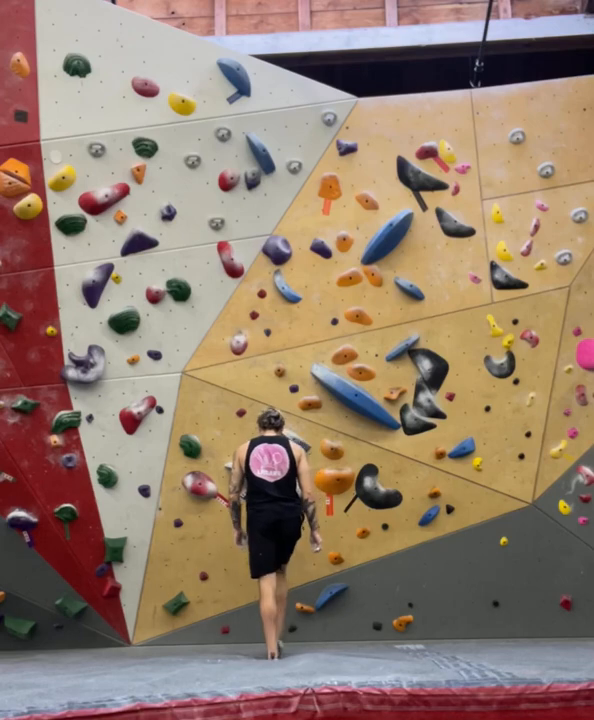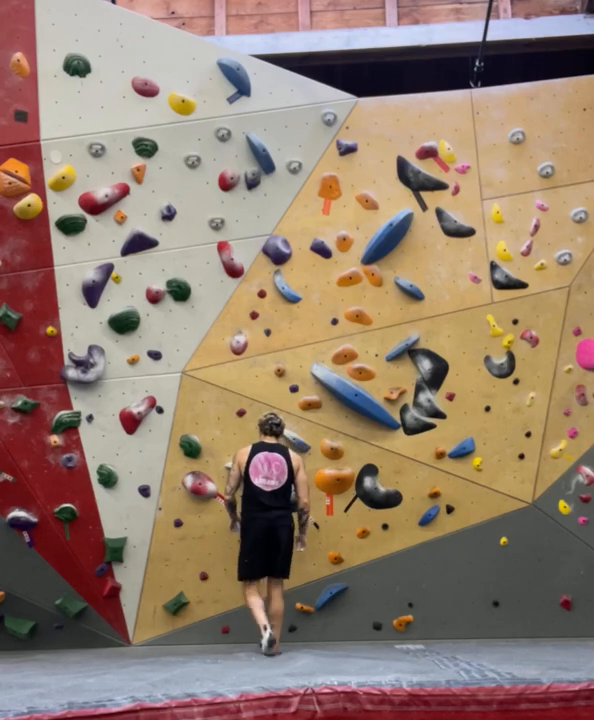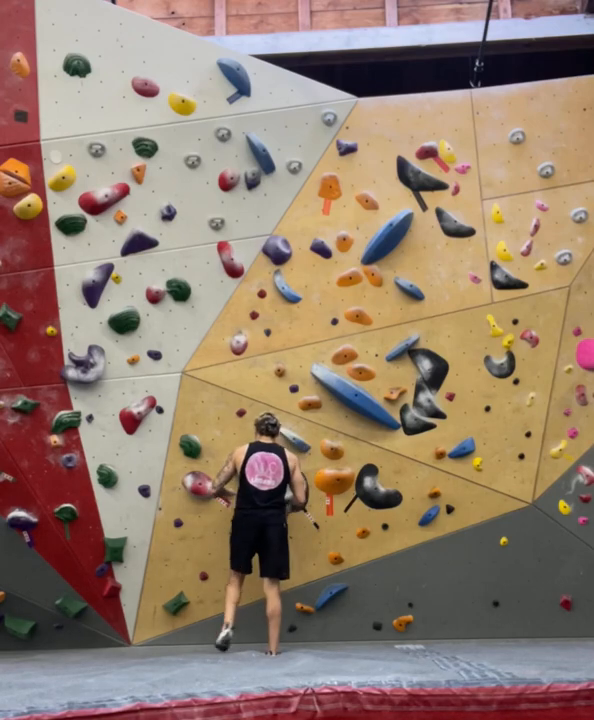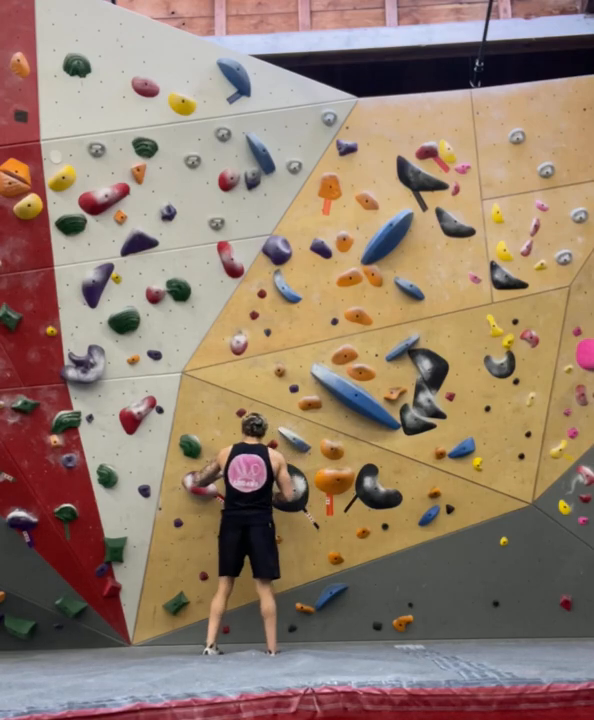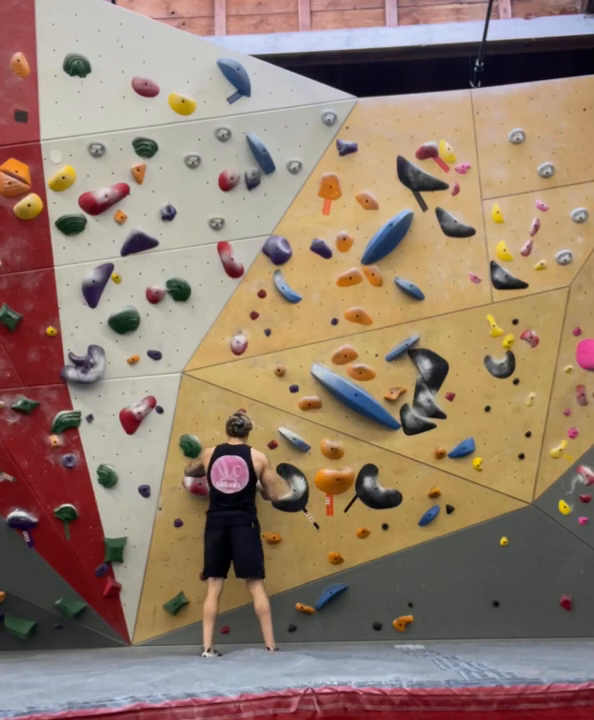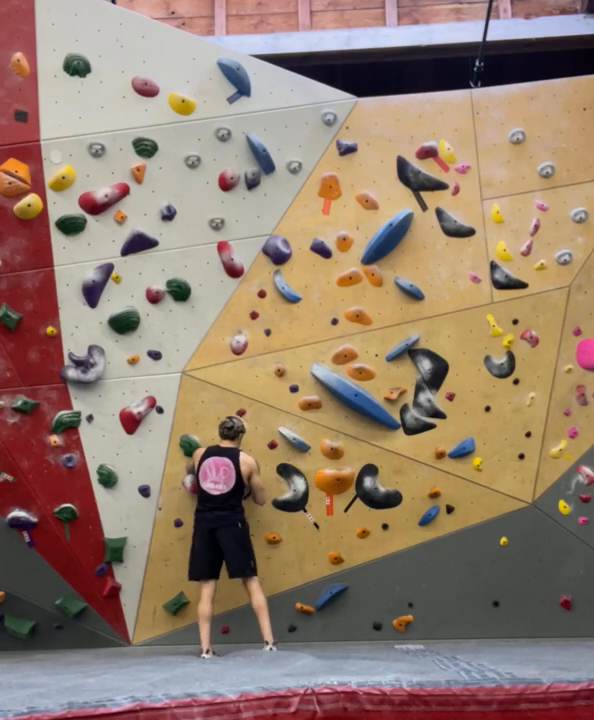
dt=0.3s
person 1, frame 1
left shoulder: (244, 449)
right shoulder: (295, 449)
left elbow: (233, 495)
right elbow: (307, 494)
left wrist: (237, 528)
right wrist: (314, 529)
left hip: (260, 519)
right hip: (289, 517)
left knee: (266, 586)
right knee: (279, 572)
left ankle: (273, 651)
right ankle: (277, 640)
person 1, frame 2
left shoulder: (243, 454)
right shoulder: (294, 458)
left elbow: (228, 495)
right elbow: (304, 502)
left wrist: (235, 518)
right wrist: (302, 532)
left hip: (254, 525)
right hip: (282, 525)
left knee: (251, 588)
right knee: (276, 587)
left ankle: (265, 628)
right ankle: (274, 647)
person 1, frame 3
left shoulder: (241, 452)
right shoulder: (290, 457)
left elbow: (216, 487)
right elbow: (300, 499)
left hip: (245, 522)
right hip: (274, 524)
left knee: (236, 577)
right knee: (272, 588)
left ankle: (227, 626)
right ankle: (273, 649)
person 1, frame 4
left shoulder: (226, 453)
right shoulder: (275, 457)
left elbow: (197, 481)
right elbow: (288, 494)
left hip: (232, 524)
right hip: (260, 525)
left knee: (224, 587)
right knee: (264, 588)
left ankle: (210, 645)
right ankle: (271, 649)
person 1, frame 5
left shoulder: (209, 454)
right shoulder: (258, 457)
left elbow: (190, 472)
right elbow: (274, 494)
left hip: (216, 525)
right hip: (244, 525)
left knee: (214, 589)
right knee: (256, 586)
left ankle: (208, 648)
right ankle: (271, 646)
person 1, frame 6
left shoulder: (200, 454)
right shoulder: (247, 461)
left elbow: (189, 471)
right elbow: (260, 499)
left hip: (204, 526)
right hip: (231, 526)
left knee: (207, 590)
right knee: (252, 583)
left ankle: (205, 649)
right ankle: (269, 642)
